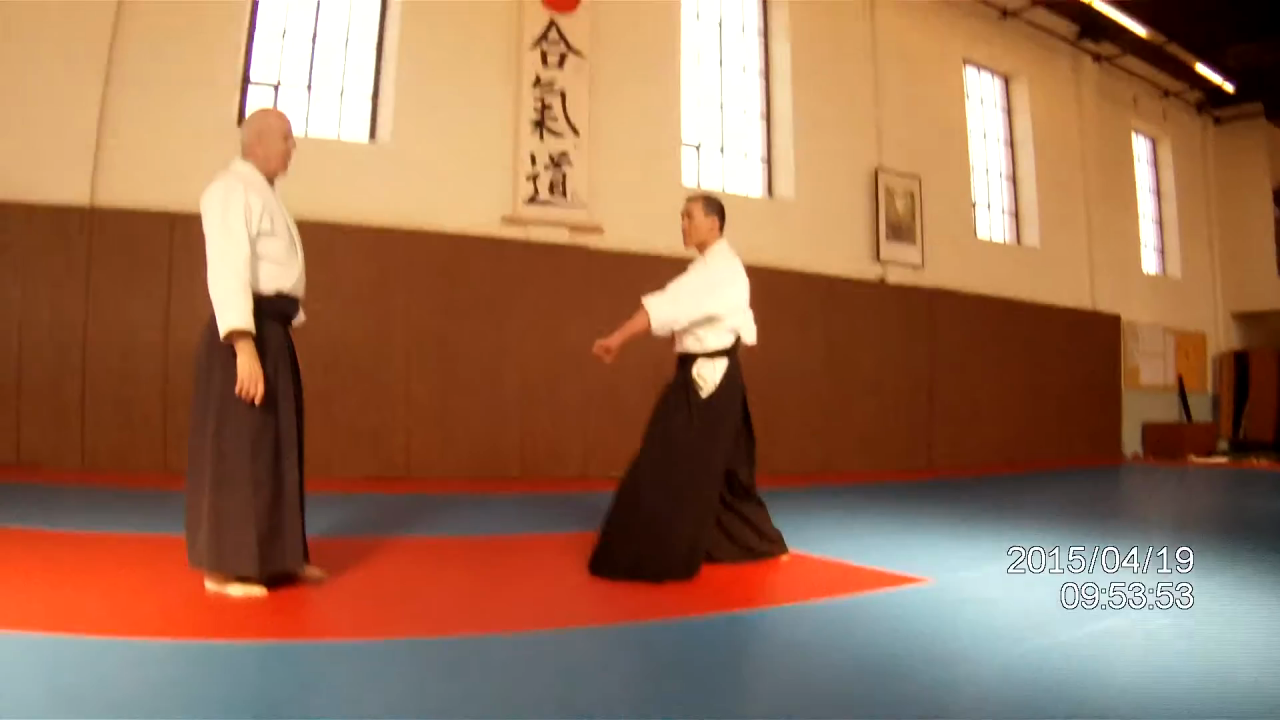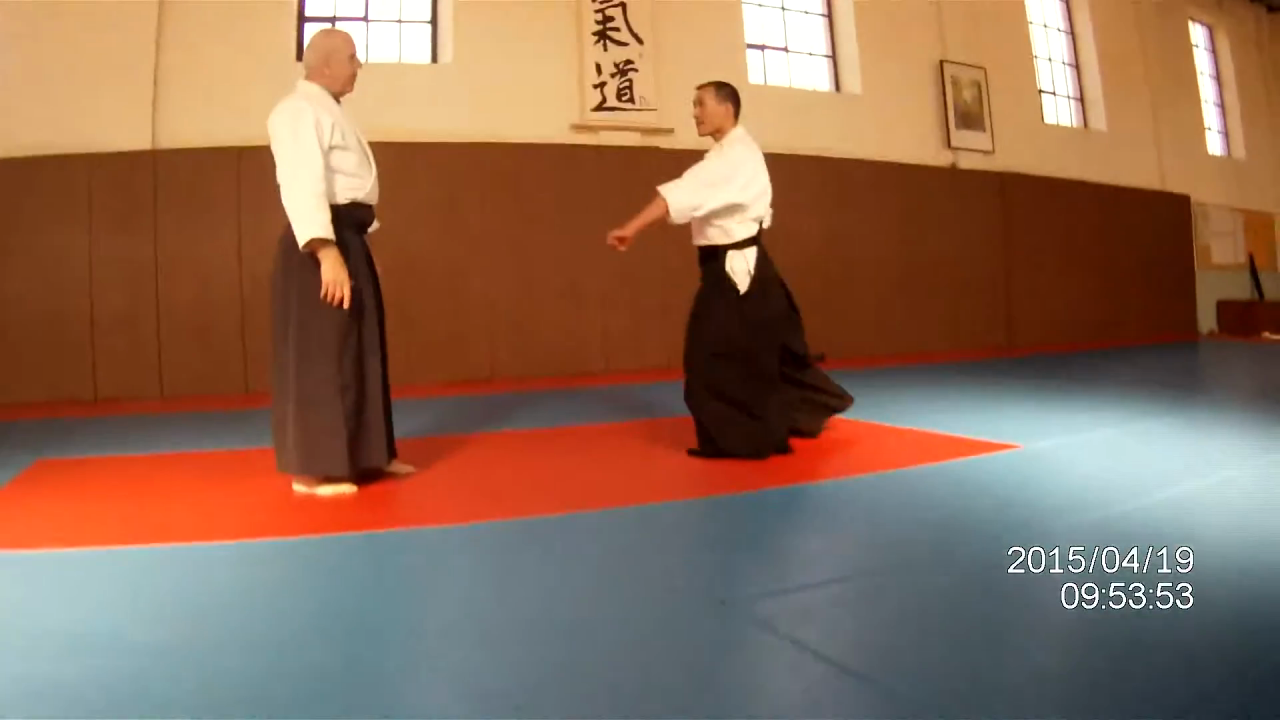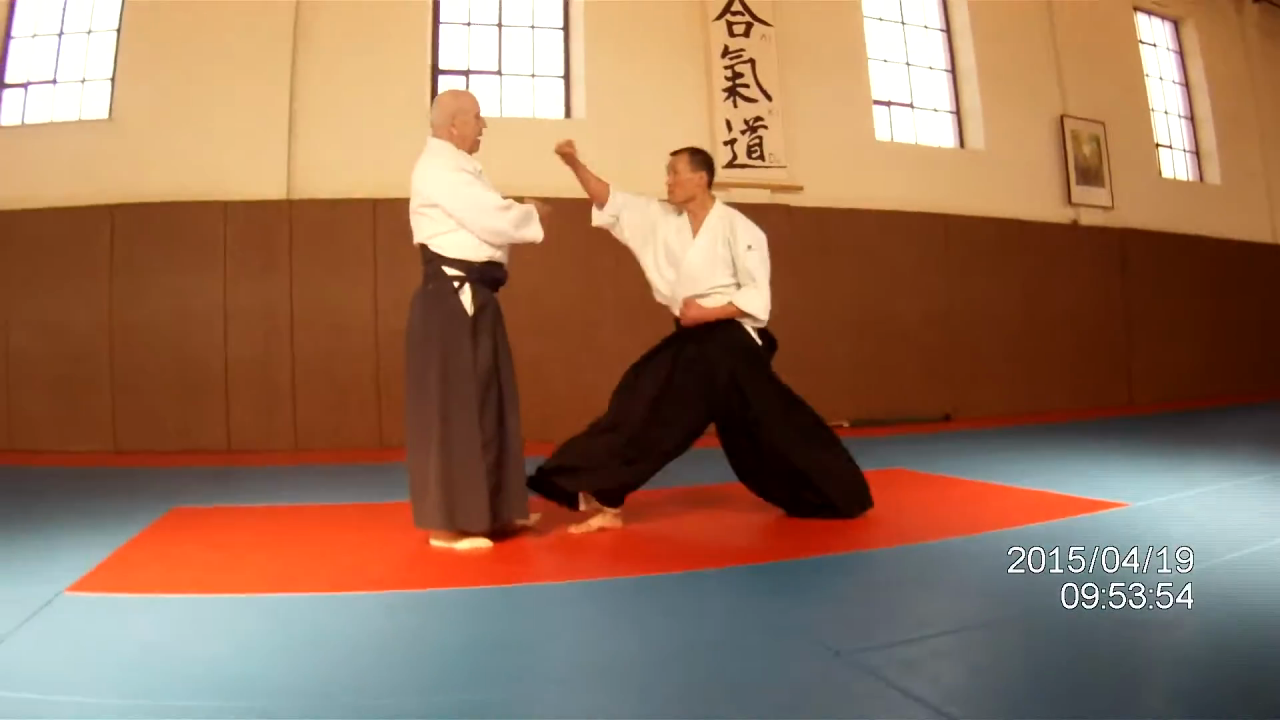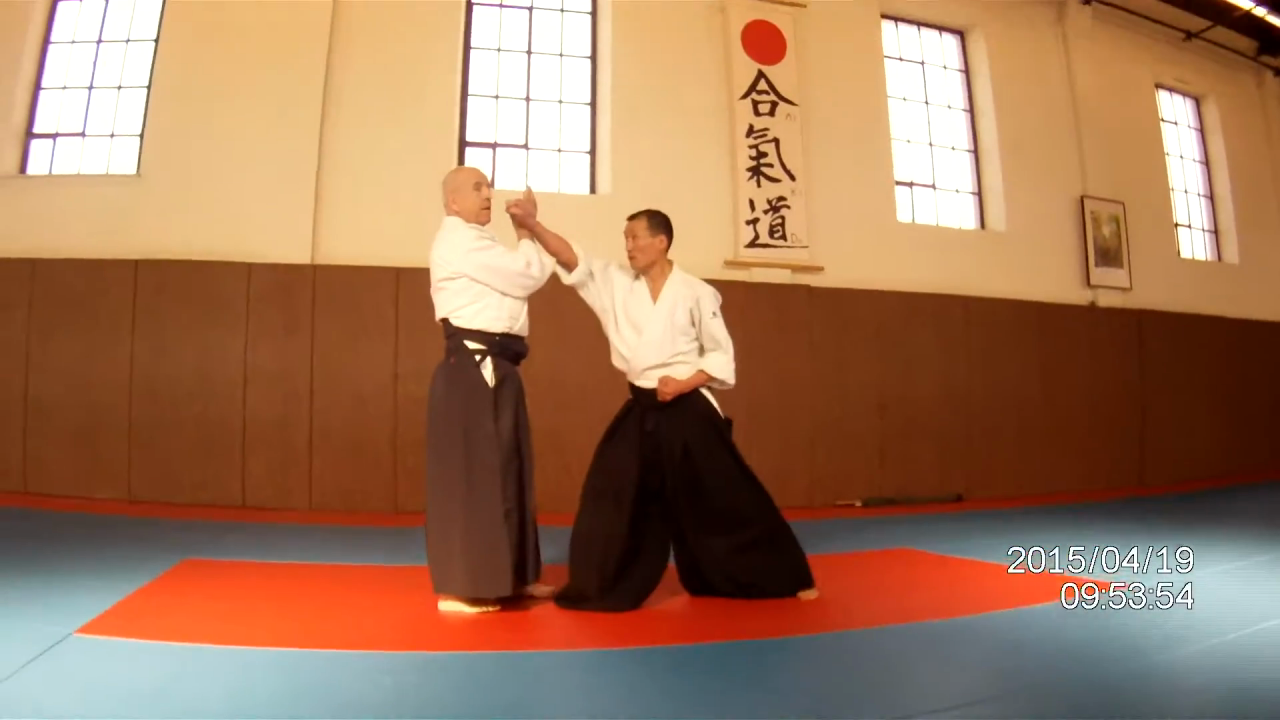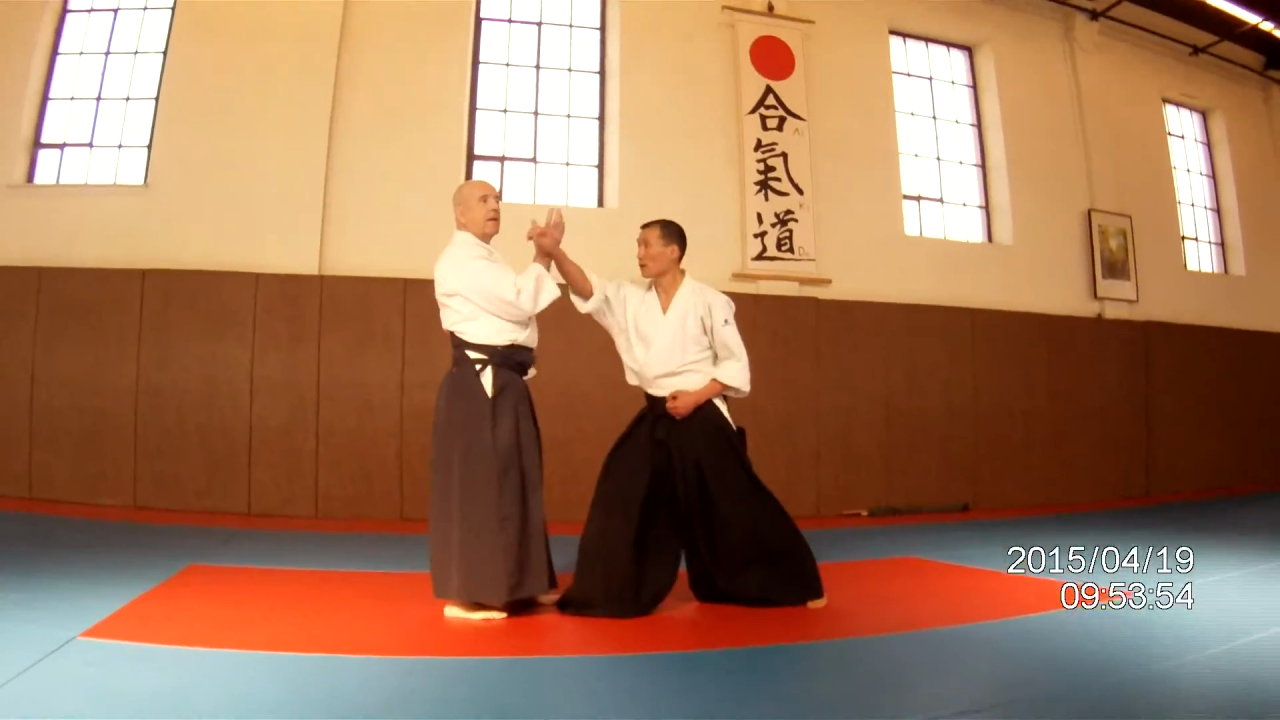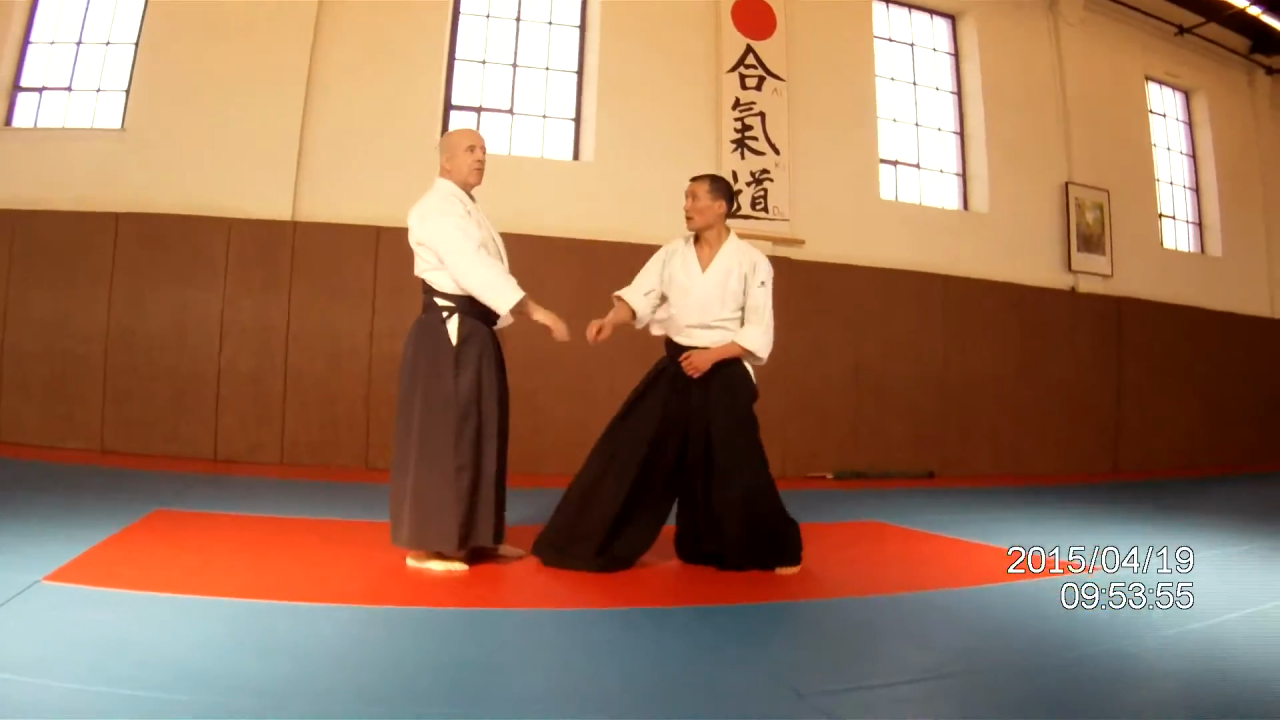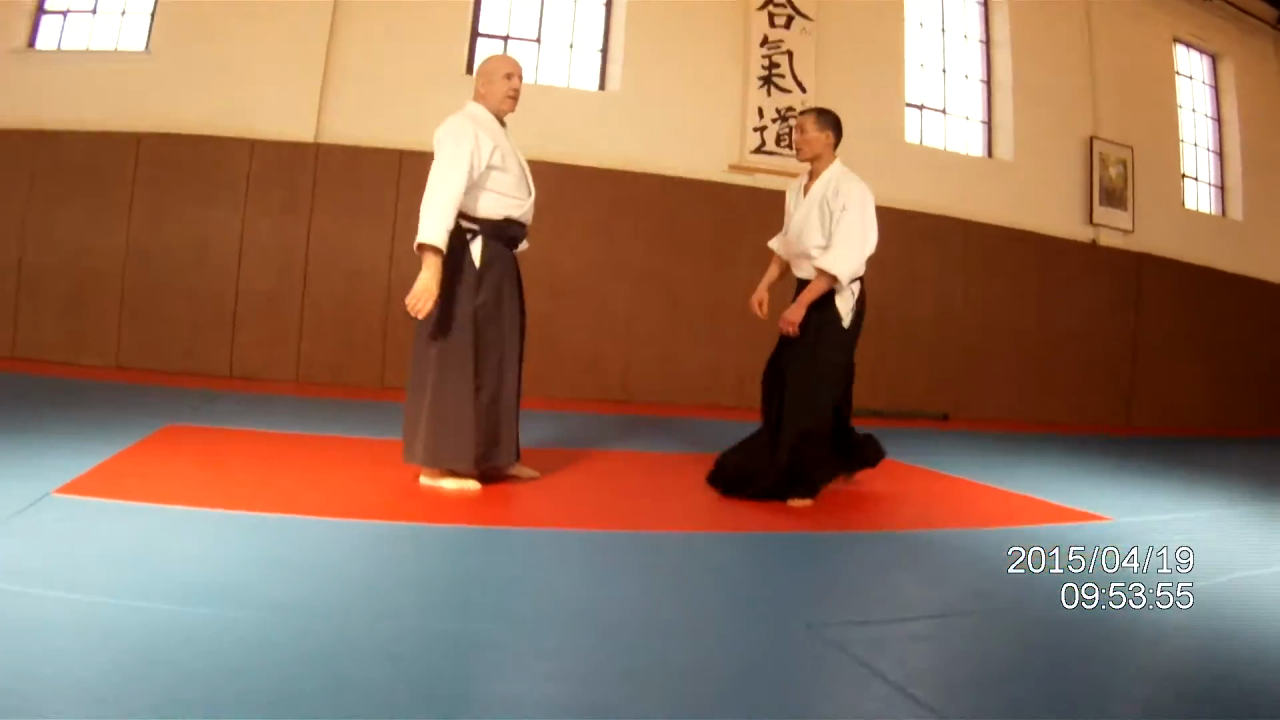
dt=0.4s
person 1, frame 1
left shoulder: (259, 193)
right shoulder: (233, 191)
right elbow: (228, 270)
right wrist: (244, 345)
left hip: (272, 332)
right hip: (245, 333)
left knee: (273, 447)
right knee: (237, 449)
left ankle: (274, 557)
right ankle: (224, 568)
person 1, frame 2
left shoulder: (327, 111)
right shoulder: (299, 110)
right elbow: (301, 186)
left wrist: (348, 246)
right wrist: (327, 252)
left hip: (348, 239)
right hip: (320, 244)
left knee: (356, 350)
right knee: (321, 355)
left ankle: (366, 454)
right ankle: (312, 470)
person 1, frame 3
left shoulder: (452, 165)
right shoulder: (440, 167)
left elbow: (484, 220)
right elbow: (495, 221)
left wrist: (524, 215)
right wrist: (534, 213)
left hip: (470, 298)
right hip: (451, 300)
left knee: (486, 404)
right knee: (454, 409)
left ankle: (490, 511)
right ankle: (447, 525)
person 1, frame 4
left shoulder: (469, 242)
right shoulder: (458, 242)
left elbow: (512, 279)
right elbow: (526, 275)
right wrist: (525, 231)
left hip: (489, 370)
right hip: (473, 372)
left knee: (500, 475)
right knee: (473, 477)
left ankle: (508, 578)
right ankle: (458, 590)
person 1, frame 5
left shoulder: (483, 258)
right shoulder: (461, 258)
right elbow: (519, 300)
right wrist: (543, 254)
left hip: (503, 383)
right hip: (478, 385)
left knee: (510, 483)
right knee: (476, 486)
left ankle: (512, 586)
right ankle: (463, 596)
person 1, frame 6
left shoulder: (463, 208)
right shoulder: (438, 207)
right elbow: (473, 269)
left wrist: (489, 329)
right wrist: (534, 309)
left hip: (473, 333)
right hip: (448, 334)
left knee: (476, 436)
right knee: (442, 438)
left ankle: (468, 537)
right ankle: (425, 547)
person 1, frame 7
left shoulder: (495, 133)
right shoulder: (465, 129)
right elbow: (441, 194)
right wrist: (430, 267)
left hip: (496, 257)
right hip: (470, 255)
left knee: (493, 358)
right knee: (459, 358)
left ankle: (488, 458)
right ankle: (438, 464)
person 2, frame 1
left shoulder: (718, 267)
right shoulder: (722, 266)
left elbow: (670, 304)
right elbow: (746, 330)
left wrist: (618, 338)
left hip: (706, 376)
right hip: (714, 376)
left knee: (672, 467)
right knee: (723, 467)
left ankle: (651, 559)
right ankle: (757, 543)
person 2, frame 2
left shoulder: (736, 155)
right shoulder: (734, 153)
left elbow: (685, 193)
right elbow: (758, 209)
left wrist: (632, 227)
left hip: (735, 268)
right hip: (733, 265)
left knee: (718, 358)
right knee: (766, 353)
left ankle: (742, 437)
right ankle: (817, 407)
person 2, frame 3
left shoulder: (736, 227)
right shoulder: (661, 219)
left elbow: (758, 296)
right elbow: (610, 203)
left wrist: (709, 311)
right wrist: (575, 163)
left hip: (730, 343)
right hip: (688, 342)
left knee: (775, 426)
right knee: (639, 413)
left ankle: (840, 499)
right ankle: (603, 502)
person 2, frame 4
left shoulder: (696, 293)
right shoulder: (616, 284)
left elbow: (721, 356)
right elbow: (573, 260)
left wrist: (683, 384)
right wrist: (531, 224)
left hip: (689, 411)
right hip: (642, 412)
left knee: (728, 499)
right knee: (613, 496)
left ankle: (783, 577)
right ankle: (605, 589)
person 2, frame 5
left shoulder: (708, 301)
right shoulder: (629, 299)
left elbow: (736, 365)
right elbow: (588, 289)
left wrist: (697, 397)
right wrist: (555, 252)
left hip: (702, 420)
right hip: (654, 420)
left knee: (738, 508)
right knee: (620, 501)
left ankle: (797, 585)
right ankle: (610, 594)
person 2, frame 6
left shoulder: (750, 262)
right shoulder: (671, 254)
left elbow: (759, 332)
right elbow: (641, 295)
left wrist: (713, 356)
right wrist: (609, 320)
left hip: (724, 376)
right hip: (674, 368)
left knee: (737, 468)
right knee: (627, 453)
left ankle: (776, 550)
right ankle: (588, 546)
person 2, frame 7
left shoulder: (850, 189)
right shoulder: (799, 188)
left elbow: (844, 257)
left wrist: (801, 303)
right wrist: (765, 283)
left hip: (834, 301)
right hip: (805, 296)
left knee: (810, 392)
right knee: (788, 383)
left ankle: (796, 481)
right ankle: (849, 456)
